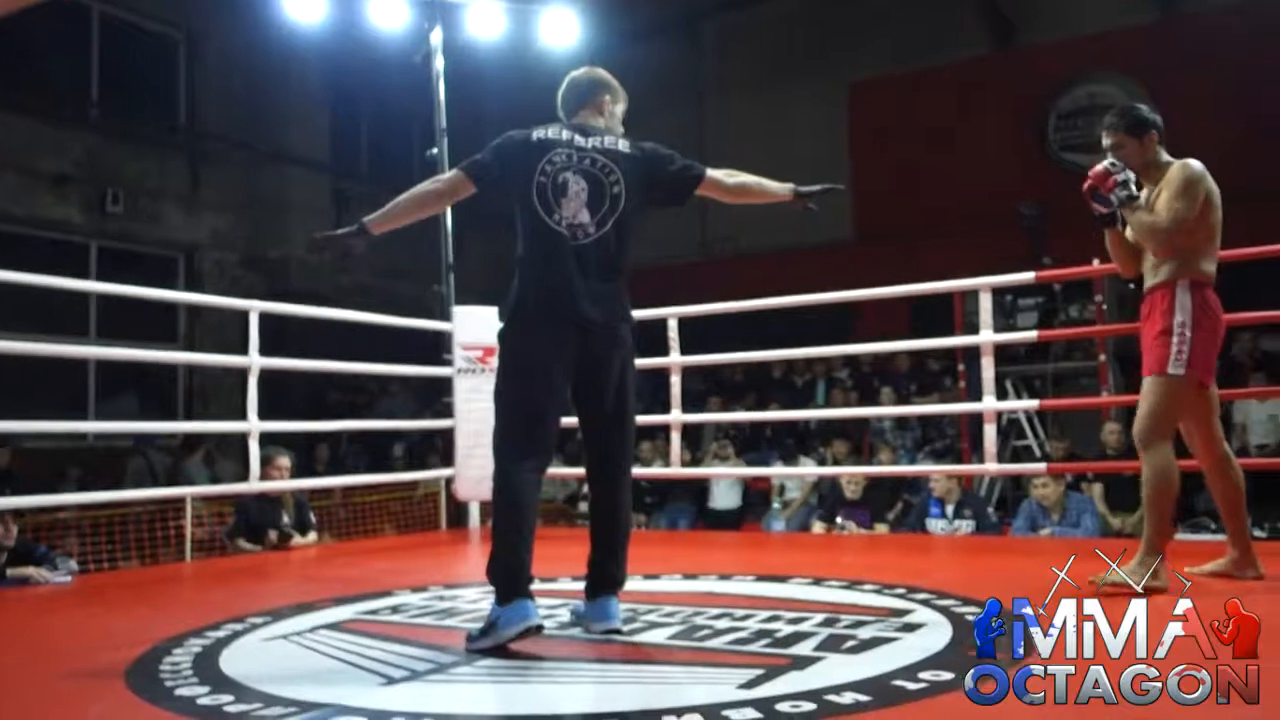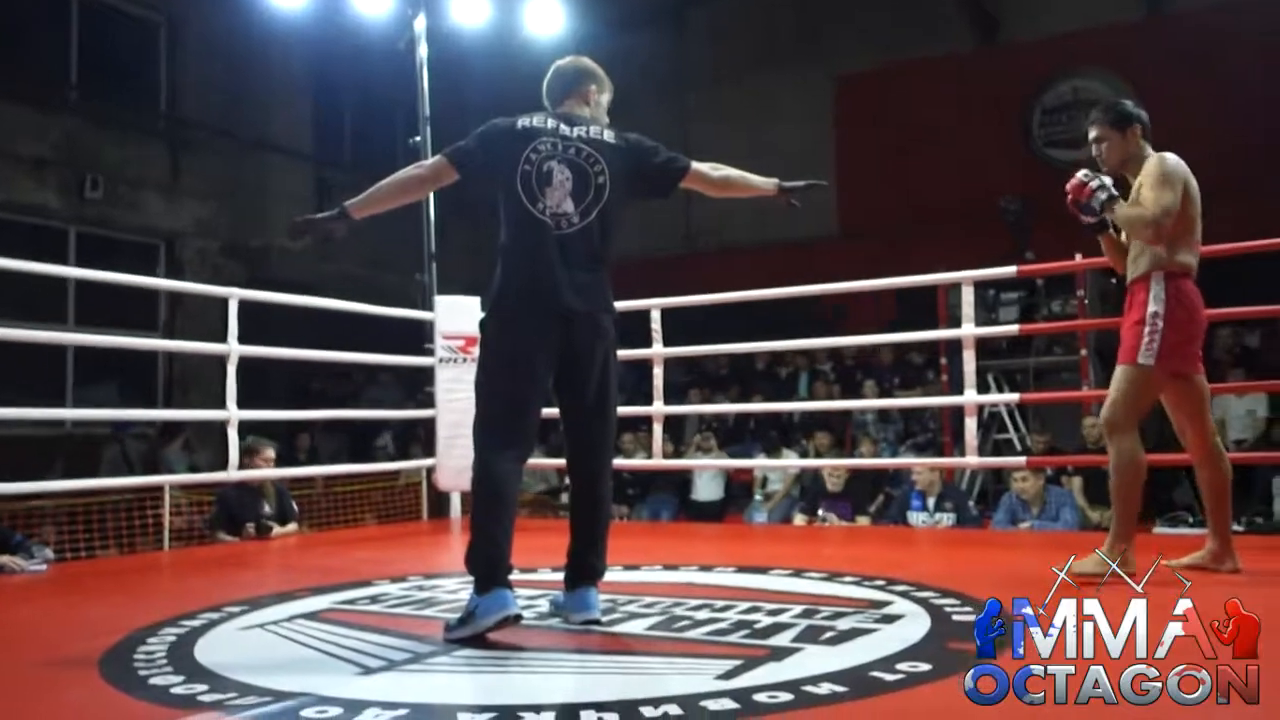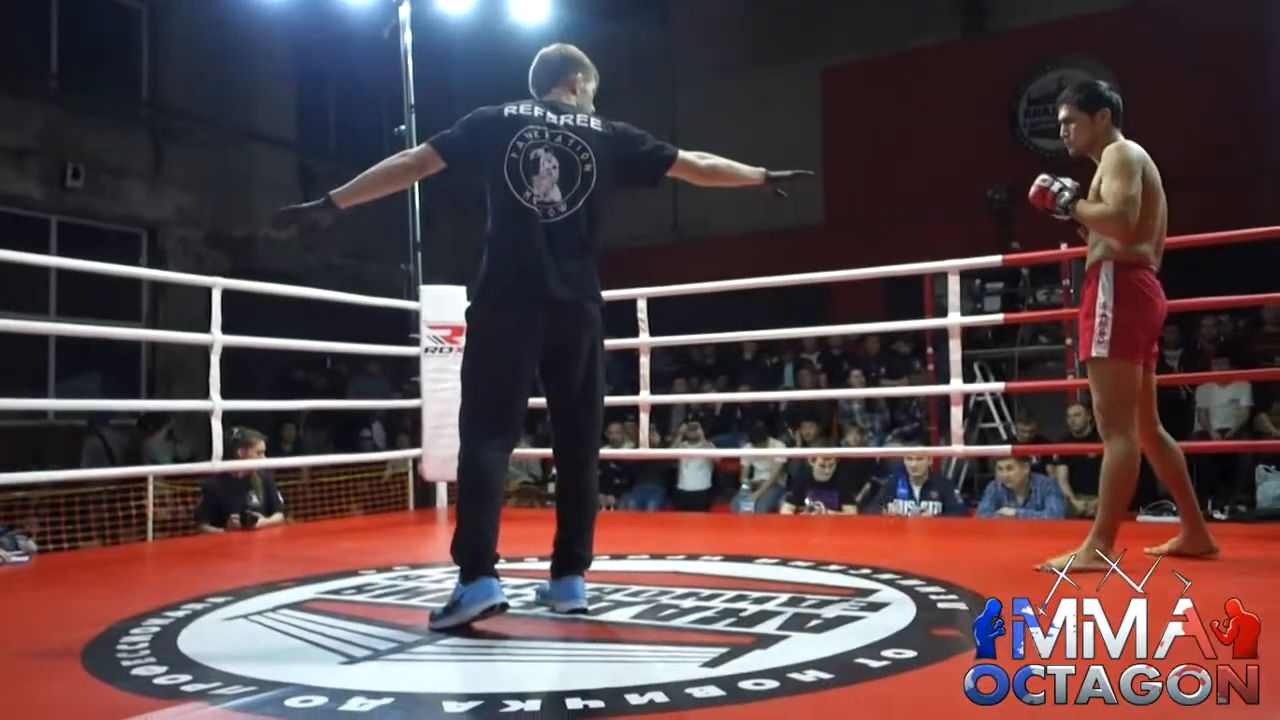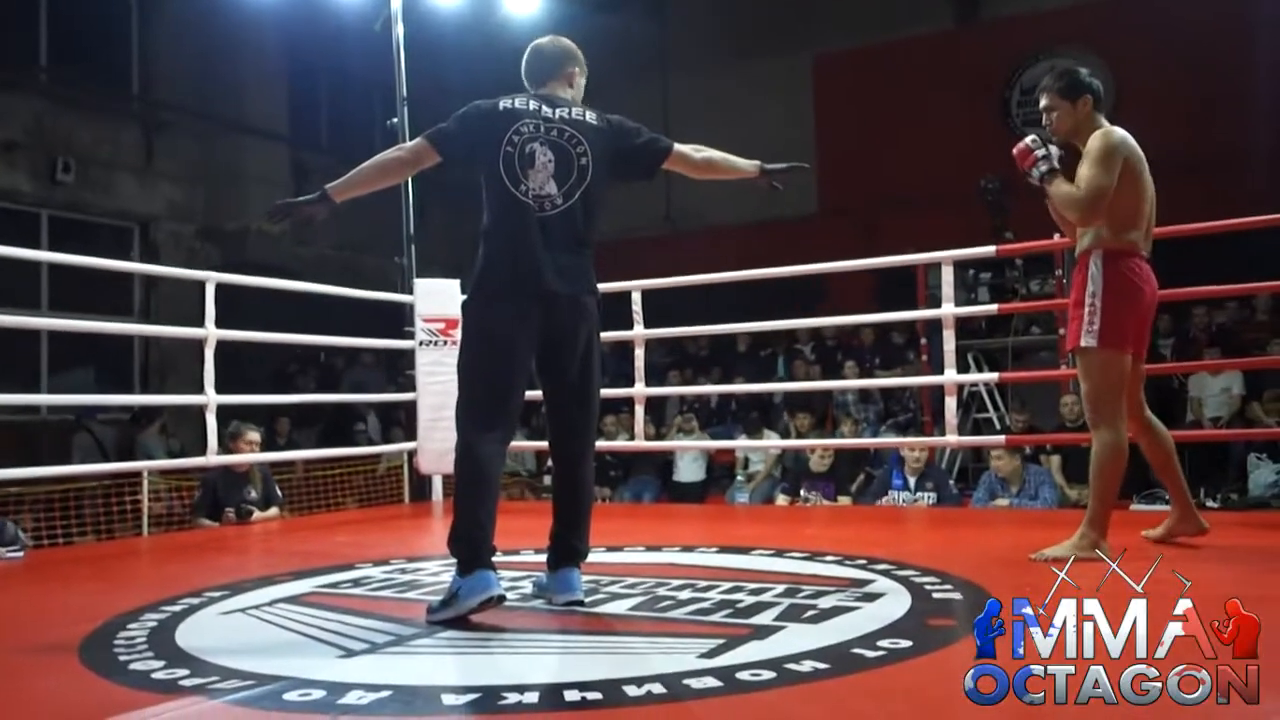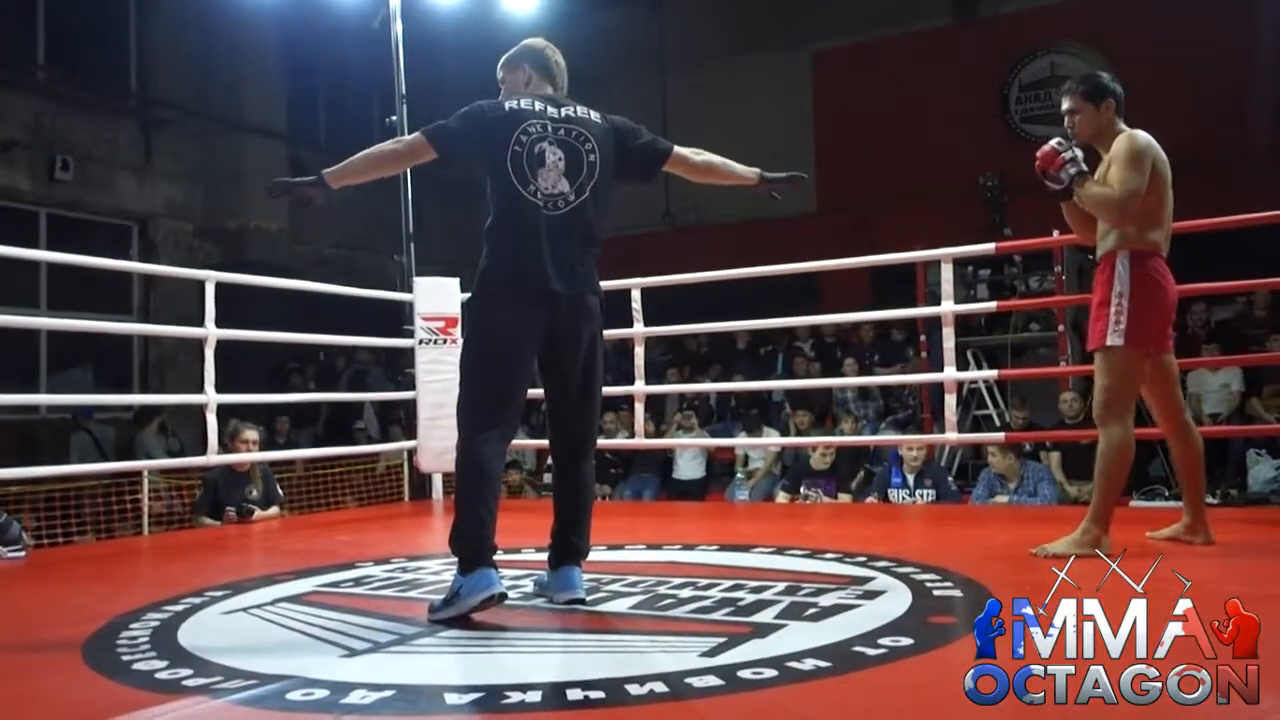
dt=0.3s
person 1, frame 1
left shoulder: (521, 146)
right shoulder: (637, 158)
left elbow: (442, 190)
right elbow: (727, 184)
left wrist: (364, 230)
right wrist: (795, 192)
left hip: (537, 323)
right hip: (605, 327)
left knee: (520, 458)
right knee: (610, 463)
left ankle: (513, 600)
right ankle: (603, 597)
person 1, frame 2
left shoulder: (506, 135)
right shoulder: (622, 149)
left elbow: (424, 176)
right elbow: (712, 178)
left wrist: (345, 214)
right wrist: (778, 187)
left hip: (520, 313)
right hip: (588, 317)
left knee: (501, 446)
right knee: (591, 454)
left ankle: (492, 589)
right ankle: (583, 588)
person 1, frame 3
left shoulder: (494, 122)
right shoulder: (609, 137)
left elbow: (411, 164)
right elbow: (698, 166)
left wrist: (331, 203)
right wrist: (766, 177)
left hip: (507, 301)
right hip: (576, 305)
left knee: (487, 436)
right knee: (578, 444)
left ankle: (478, 578)
right ankle: (570, 577)
person 1, frame 4
left shoulder: (487, 117)
right shoulder: (605, 129)
left elbow: (406, 158)
right elbow: (693, 160)
left wrist: (325, 197)
right wrist: (760, 170)
left hip: (502, 295)
right hip: (572, 299)
left knee: (484, 428)
right knee: (573, 436)
left ankle: (475, 571)
right ankle: (566, 569)
person 1, frame 5
left shoulder: (492, 118)
right shoulder: (606, 129)
left elbow: (404, 150)
right elbow: (691, 162)
left wrist: (323, 181)
right wrist: (760, 178)
left hip: (507, 294)
right hip: (576, 297)
left knee: (485, 426)
right knee: (574, 434)
left ankle: (476, 569)
right ankle: (566, 568)
person 2, frame 1
left shoulder: (1186, 173)
right shoulder: (1150, 190)
left elbow: (1162, 239)
right elbow: (1130, 265)
left wrist: (1125, 197)
right wrist: (1108, 214)
left hip: (1184, 309)
right hip: (1166, 312)
left knee: (1151, 434)
right knee: (1208, 443)
left ankle: (1150, 559)
right ankle: (1242, 555)
person 2, frame 2
left shoulder: (1162, 166)
right shoulder: (1145, 182)
left elbow: (1155, 228)
right elbow: (1127, 262)
left wrist: (1108, 199)
right wrist: (1098, 221)
left hip: (1162, 301)
right hip: (1162, 306)
left knee: (1117, 421)
right knee: (1199, 437)
left ankle: (1119, 548)
right ankle: (1220, 549)
person 2, frame 3
left shoulder: (1120, 154)
right shoulder: (1126, 161)
left elbow: (1119, 221)
left wrist: (1070, 200)
right wrist: (1073, 208)
left hip: (1118, 289)
right hip: (1137, 289)
left knee: (1116, 426)
right knee: (1143, 424)
left ankle: (1100, 546)
right ankle: (1194, 530)
person 2, frame 4
left shoulder: (1107, 140)
right shoulder: (1113, 149)
left elbow: (1083, 210)
right elbow: (1079, 227)
left wrist: (1045, 172)
right wrist: (1047, 180)
left hip: (1108, 277)
right hip: (1129, 276)
left knee: (1103, 415)
right knee: (1131, 410)
left ankle: (1092, 536)
right ankle: (1184, 512)
person 2, frame 5
left shoulder: (1133, 144)
right shoulder: (1115, 157)
left elbow: (1119, 210)
right elbow: (1091, 231)
left wrist: (1077, 174)
right wrist: (1064, 188)
left hip: (1131, 280)
right hip: (1141, 283)
left knee: (1112, 411)
right knee: (1171, 412)
left ankle: (1093, 531)
right ankle: (1195, 521)
